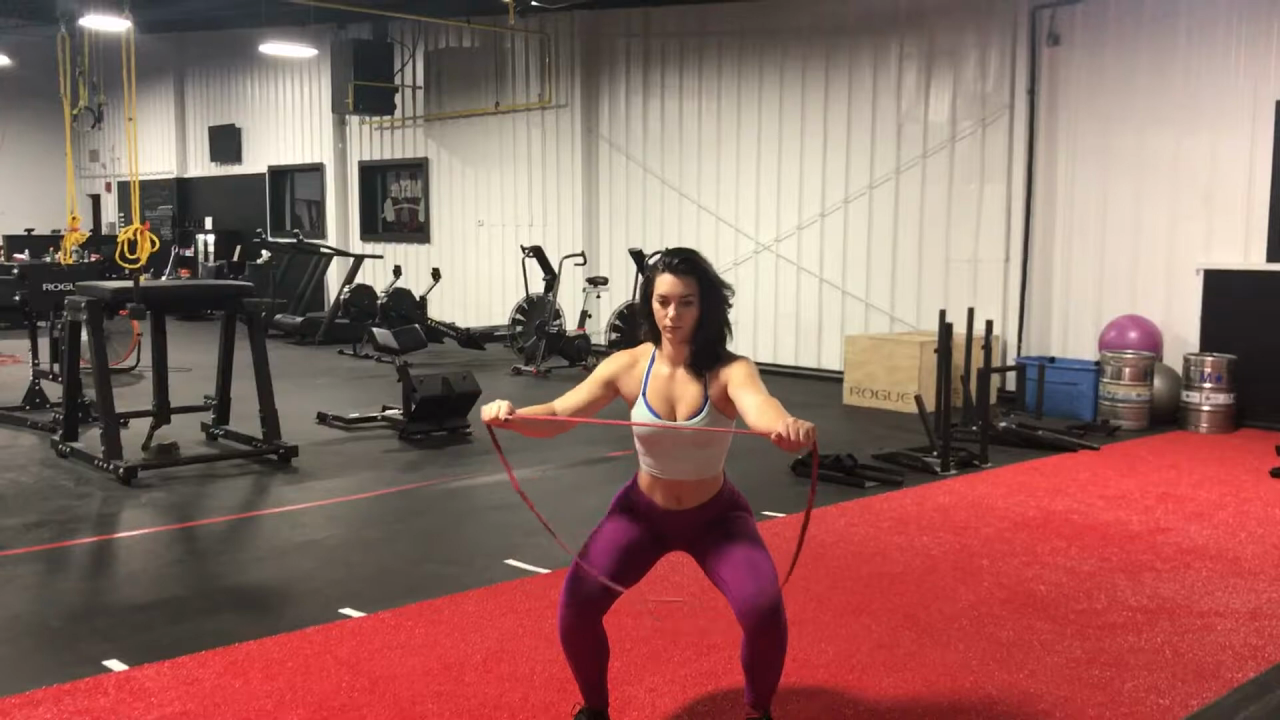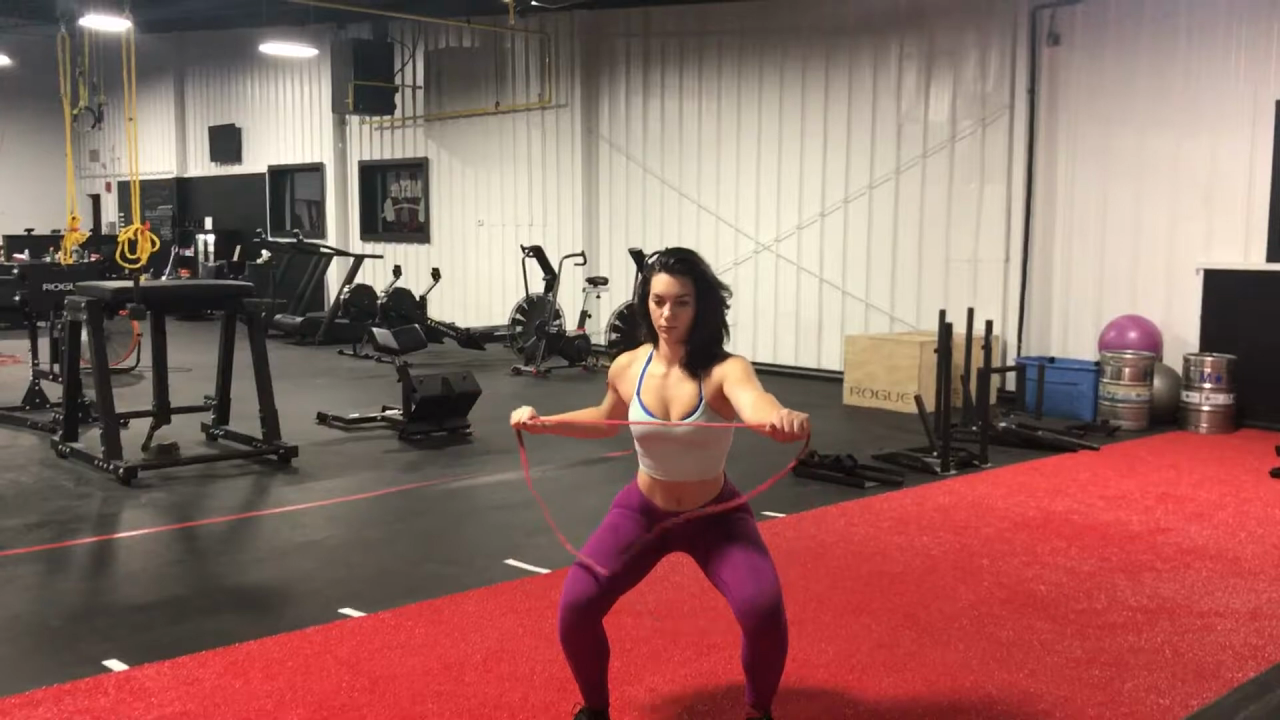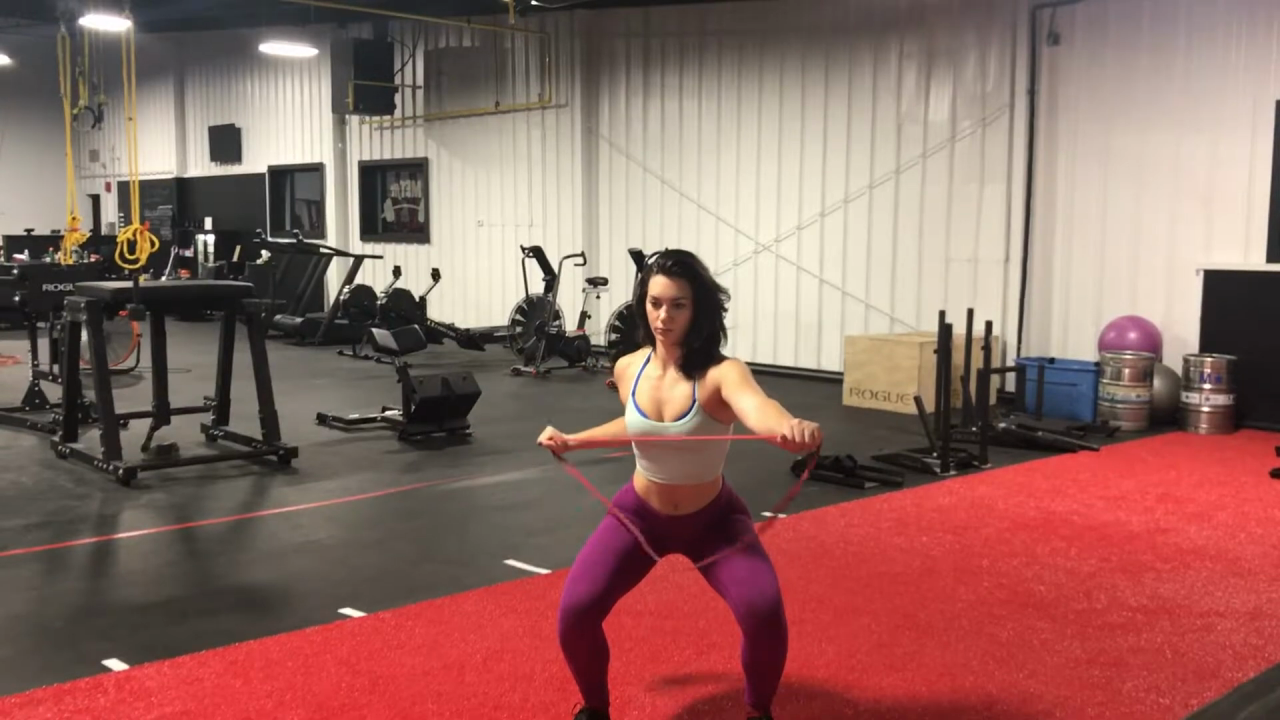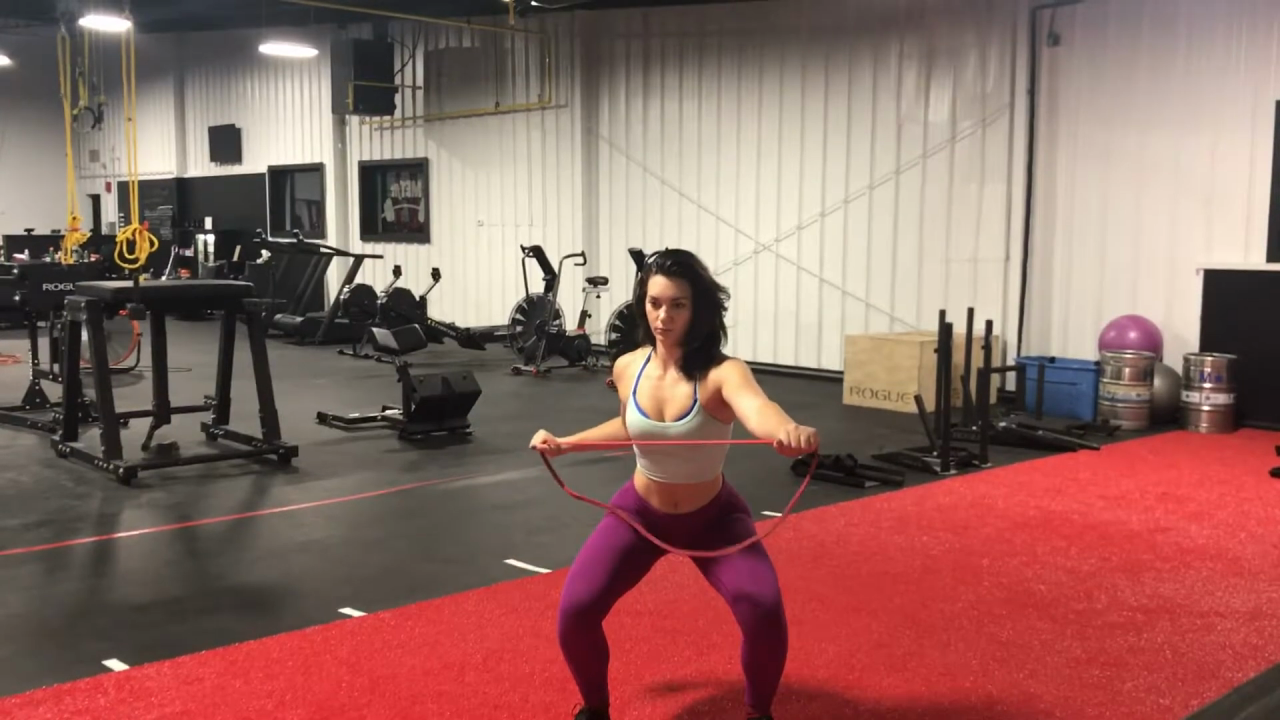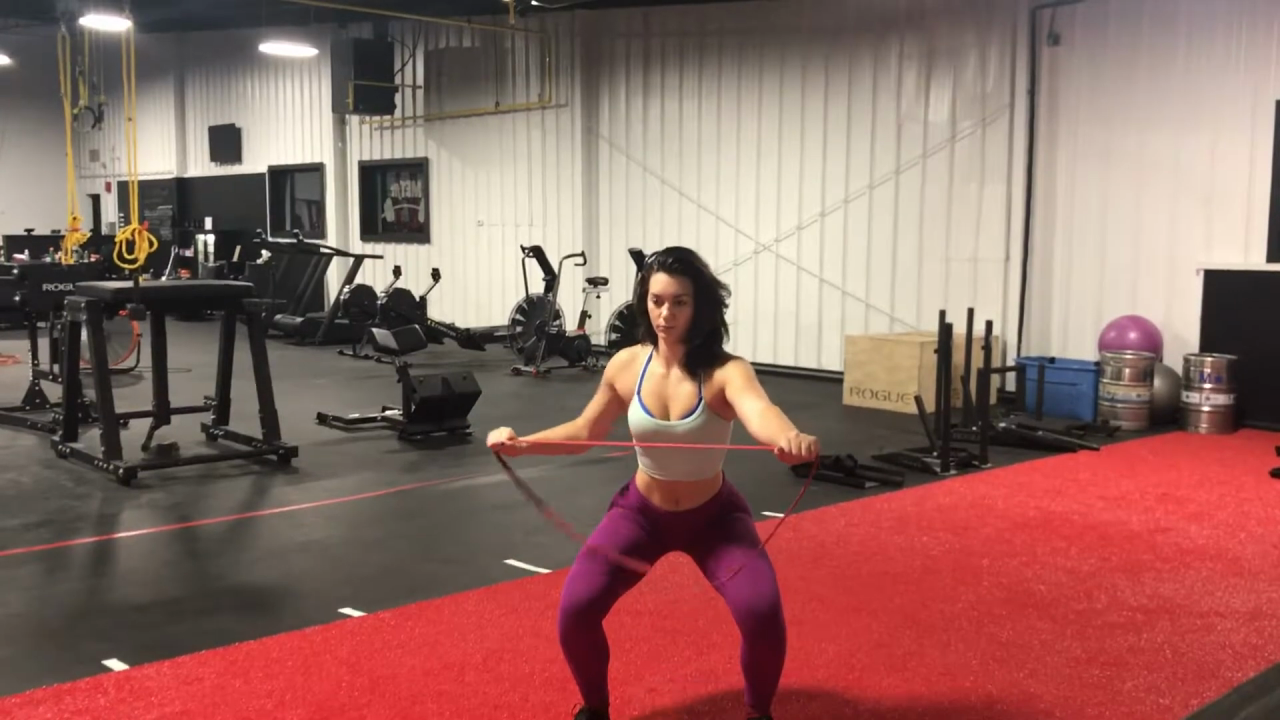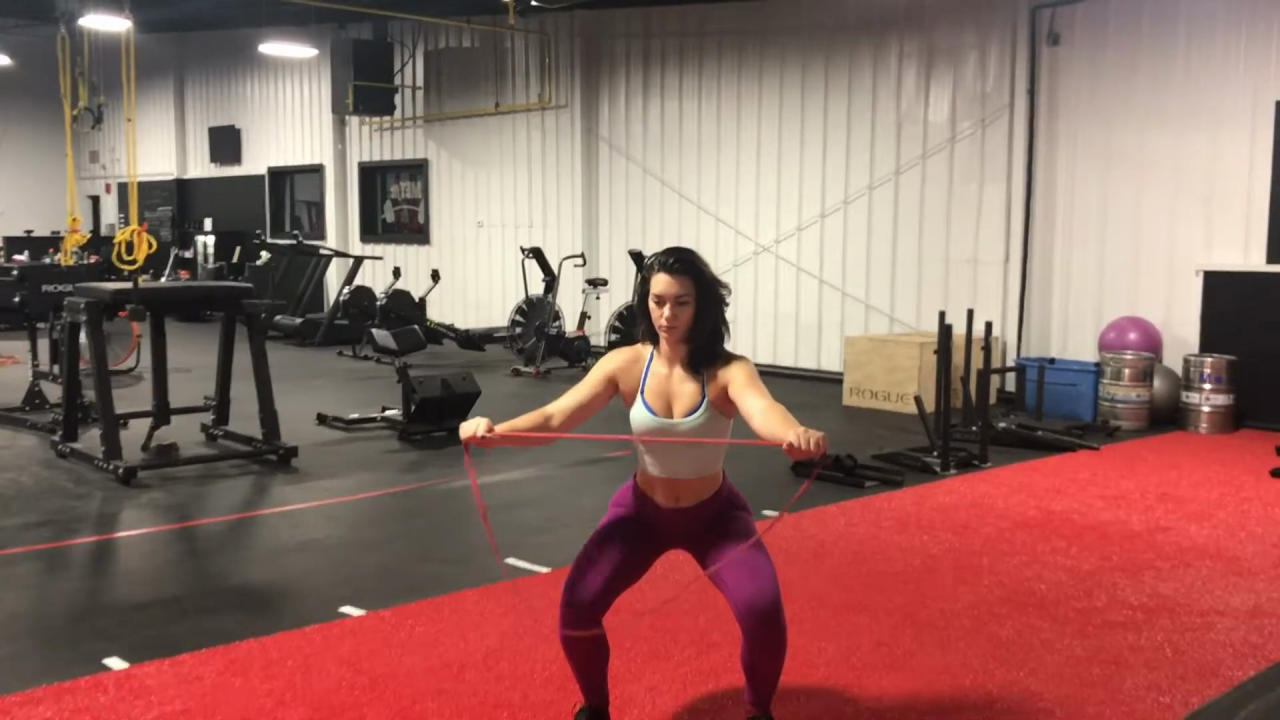
dt=0.3s
person 1, frame 1
left shoulder: (730, 371)
right shoulder: (627, 365)
left elbow: (759, 406)
right elbow: (558, 414)
left wrist: (787, 427)
right wrist: (512, 416)
left hip: (715, 515)
right hip: (642, 509)
left knee: (763, 610)
right knee: (577, 605)
person 1, frame 2
left shoulder: (726, 369)
right shoulder: (628, 367)
left elbow: (755, 402)
right elbow: (605, 421)
left wrist: (782, 418)
right wrist: (541, 421)
left hip: (716, 515)
right hip: (642, 510)
left knee: (764, 612)
right knee: (576, 608)
person 1, frame 3
left shoulder: (723, 373)
right shoulder: (628, 369)
left elbow: (757, 406)
left wrist: (792, 428)
right wrist: (572, 441)
left hip: (713, 519)
right hip: (640, 512)
left knee: (765, 616)
right knee: (575, 612)
person 1, frame 4
left shoulder: (723, 373)
right shoulder: (627, 368)
left elbow: (758, 409)
left wrist: (789, 432)
right wrist: (563, 444)
left hip: (714, 517)
right hip: (640, 511)
left knee: (766, 616)
right knee: (575, 611)
person 1, frame 5
left shoulder: (727, 371)
right shoulder: (627, 365)
left elbow: (760, 412)
right elbow: (586, 431)
left wrist: (791, 438)
right wrist: (522, 442)
left hip: (714, 516)
right hip: (641, 510)
left knee: (762, 614)
right knee: (575, 609)
person 1, frame 6
left shoulder: (729, 371)
right shoulder: (625, 364)
left elbow: (764, 411)
right elbow: (555, 417)
left wrist: (798, 434)
right wrist: (497, 430)
left hip: (714, 513)
right hip: (642, 509)
left knee: (763, 612)
right knee: (575, 607)
